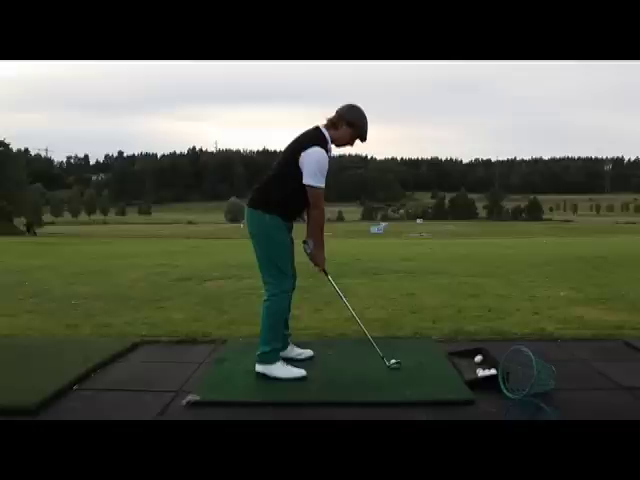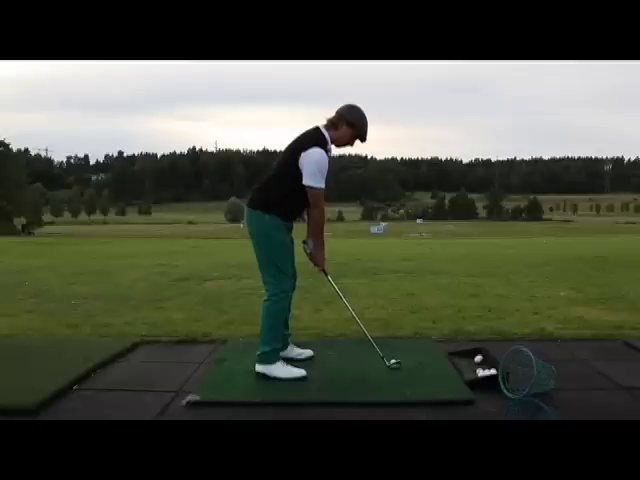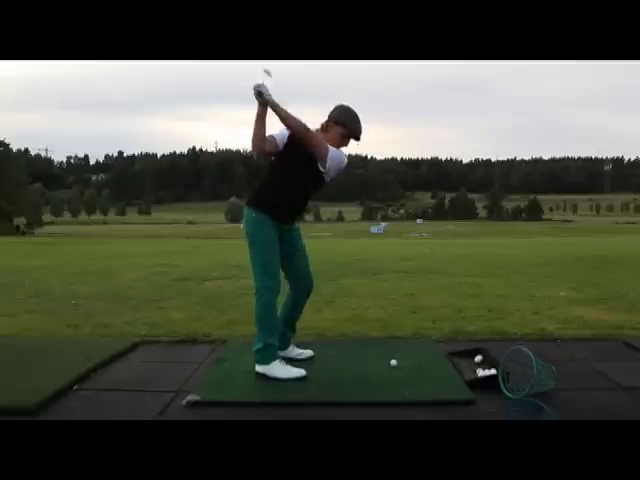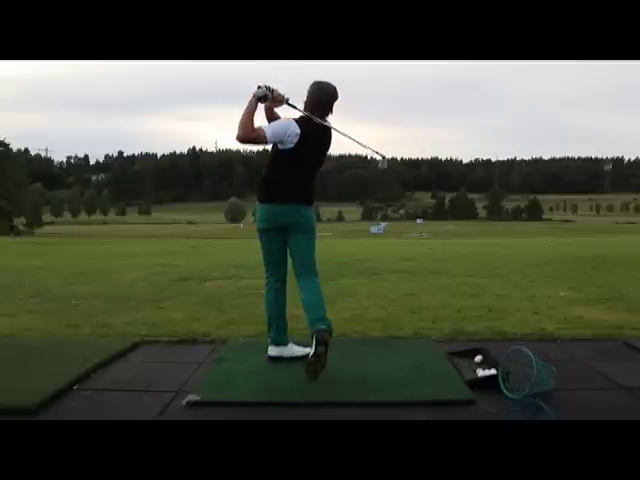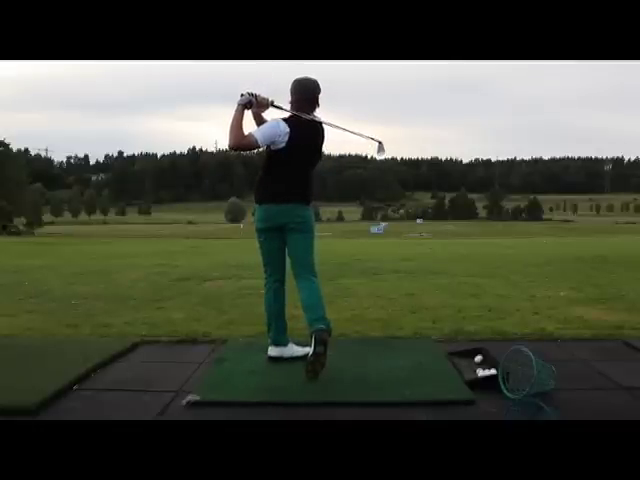
dt=1s
person 1, frame 1
left shoulder: (315, 141)
right shoulder: (317, 151)
left elbow: (310, 202)
right elbow: (316, 206)
left wrist: (309, 238)
right wrist: (318, 249)
left hip: (275, 217)
right hip: (267, 216)
left knee: (286, 282)
right knee: (279, 286)
left ankle: (280, 344)
right ankle: (267, 359)
person 1, frame 2
left shoulder: (315, 141)
right shoulder: (316, 151)
left elbow: (311, 202)
right elbow: (316, 206)
left wrist: (310, 238)
right wrist: (319, 248)
left hip: (275, 216)
right hip: (266, 216)
left knee: (287, 282)
right knee: (279, 287)
left ankle: (280, 344)
right ankle: (267, 359)
person 1, frame 3
left shoulder: (337, 160)
right shoulder: (292, 134)
left elbow: (306, 140)
right elbow: (260, 147)
left wrist: (271, 102)
right wrist: (261, 107)
left hip: (287, 221)
right hip: (261, 215)
left knee: (303, 284)
right knee: (268, 284)
left ankle: (281, 341)
right ankle: (266, 357)
person 1, frame 4
left shoulder: (293, 127)
right shoulder: (325, 133)
left elbow: (244, 135)
left wrist: (255, 100)
right wrist: (271, 108)
left hip: (270, 209)
right hip: (301, 210)
left knee: (275, 278)
right knee: (307, 275)
left ankle: (278, 342)
right ankle: (320, 329)
person 1, frame 5
left shoulder: (282, 127)
right shoulder: (317, 130)
left elbow: (236, 143)
left wrist: (241, 108)
right wrist: (258, 115)
left hip: (268, 210)
right hip: (299, 210)
left knee: (274, 278)
right knee: (306, 275)
left ankle: (278, 343)
right ankle: (319, 329)
